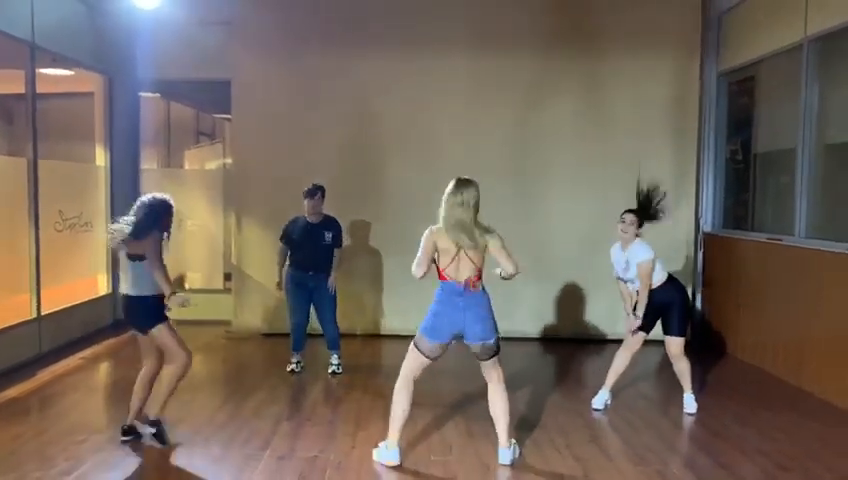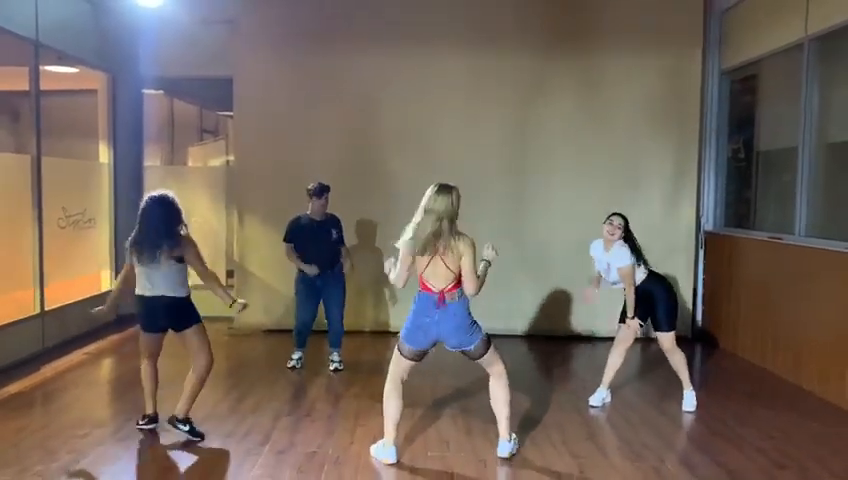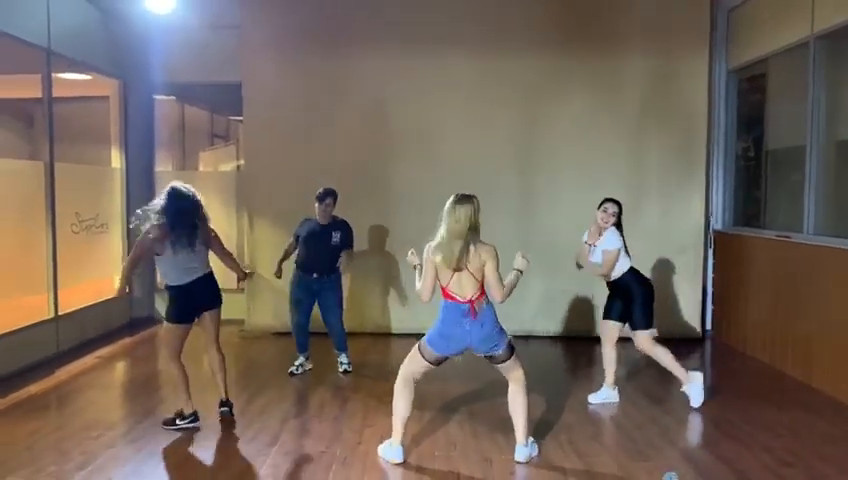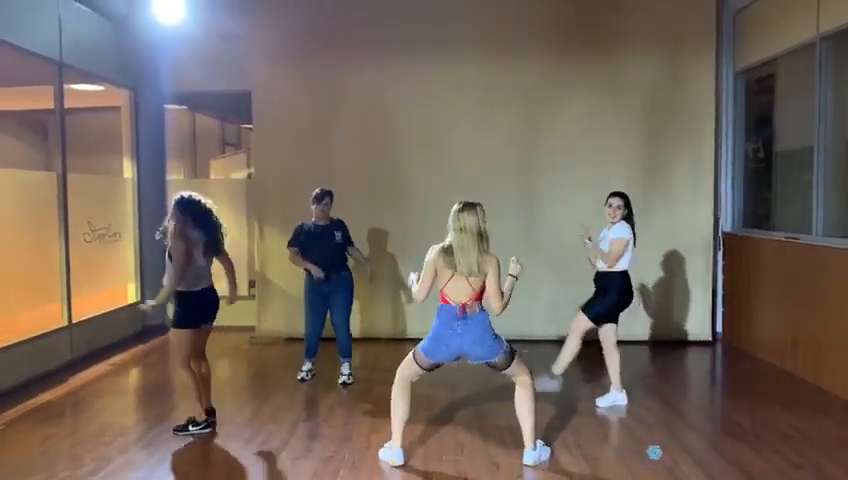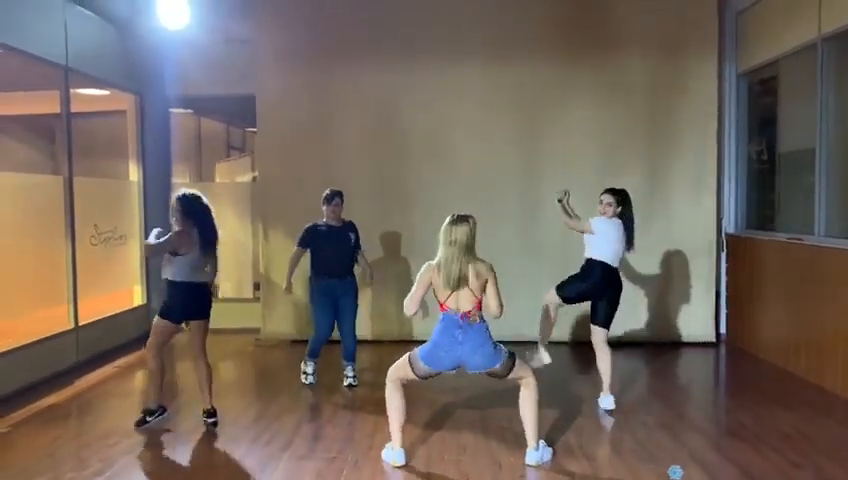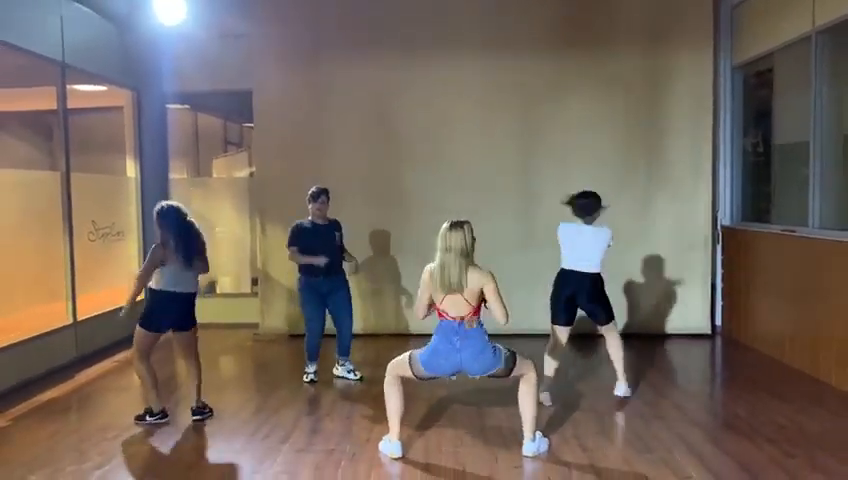
dt=0.4s
person 1, frame 1
left shoulder: (435, 234)
right shoulder: (487, 235)
left elbow: (418, 271)
right elbow: (511, 270)
left wrist: (435, 261)
right wrist: (502, 273)
left hip: (445, 308)
right hip: (477, 308)
left knee: (407, 376)
right knee: (495, 378)
left ankle: (390, 448)
right ankle: (505, 447)
person 1, frame 2
left shoulder: (413, 240)
right shoulder: (464, 243)
left elbow: (398, 282)
right elbow: (472, 289)
left wrist: (390, 269)
right wrist: (487, 261)
left hip: (422, 317)
right hip: (456, 320)
left knee: (395, 377)
right knee: (497, 371)
left ankle: (388, 446)
right ankle: (505, 441)
person 1, frame 3
left shoulder: (433, 250)
right shoulder: (487, 251)
left elbow: (425, 296)
right elbow: (498, 296)
left wrist: (417, 267)
right wrist: (518, 271)
left hip: (450, 326)
right hip: (484, 326)
left knee: (406, 374)
right knee: (516, 376)
left ankle: (394, 446)
right ankle: (523, 446)
person 1, frame 4
left shoulder: (436, 253)
right shoulder: (490, 261)
left elbow: (419, 295)
right elbow: (497, 308)
left wrist: (413, 281)
right wrist: (513, 276)
left hip: (444, 332)
right hip: (478, 333)
left knee: (403, 377)
right knee: (522, 377)
left ankle: (394, 450)
right ankle: (531, 450)
person 1, frame 5
left shoulder: (431, 269)
right shoulder: (485, 269)
left elbow: (409, 310)
right elbow: (496, 311)
left wrist: (423, 290)
left hip: (443, 344)
right hip: (479, 345)
left knee: (394, 377)
right knee: (527, 378)
left ankle: (396, 450)
right ankle: (534, 450)
person 1, frame 6
left shoulder: (431, 272)
right shoulder: (483, 276)
left elbow: (421, 312)
right elbow: (503, 318)
left hip: (442, 352)
right hip: (478, 352)
left knee: (393, 371)
right knee: (528, 371)
left ankle: (393, 442)
right ankle: (530, 441)
person 2, frame 1
left shoulder: (131, 236)
right shoulder: (151, 237)
right elbow: (156, 266)
left wrist: (165, 295)
right wrist: (171, 294)
left hip: (137, 304)
right hip: (144, 306)
left knee: (153, 362)
right knee: (182, 357)
left ankle: (132, 424)
right ankle: (150, 416)
person 2, frame 2
left shoulder: (136, 243)
right shoulder: (181, 239)
left elbow: (125, 279)
right elbow: (204, 273)
left wrist: (109, 306)
right wrist: (230, 300)
left hip: (149, 306)
right hip: (178, 306)
left knee: (148, 358)
right knee: (204, 360)
left ankle: (150, 415)
right ankle: (180, 417)
person 2, frame 3
left shoulder: (155, 232)
right shoulder: (201, 228)
left elbow: (132, 262)
right elbow: (224, 253)
left wrist: (122, 287)
right wrist: (241, 273)
left hip: (181, 296)
right hip: (208, 290)
left knee: (171, 355)
right knee: (213, 347)
left ankle: (188, 412)
right ankle: (224, 402)
person 2, frame 4
left shoulder: (180, 237)
right shoulder: (208, 235)
left elbow: (177, 275)
right elbow: (227, 262)
left wrist: (157, 301)
right wrist: (233, 289)
left hip: (189, 302)
right hip: (209, 300)
left knee: (184, 363)
right knee: (198, 355)
left ankle: (201, 419)
right ankle: (207, 409)
person 2, frame 5
left shoulder: (180, 235)
right shoulder: (205, 234)
left elbow: (149, 251)
right elbow: (212, 266)
left wrist: (154, 235)
left hip: (179, 296)
right hip: (201, 295)
left knee: (153, 350)
right knee: (199, 354)
left ankle: (155, 407)
right ankle: (208, 410)
person 2, frame 6
left shoulder: (162, 246)
right shoulder: (195, 242)
left elbow: (143, 276)
right elbow: (204, 268)
left wrist: (128, 305)
left hip: (161, 303)
right hip: (185, 305)
left knee: (140, 356)
right knee: (191, 357)
left ankle: (156, 410)
right ankle: (198, 405)
person 3, frame 1
left shoulder: (641, 250)
right shoulder: (615, 251)
left elbow: (645, 287)
right elbow: (623, 285)
left wrist: (639, 317)
right wrist: (629, 314)
left hip: (672, 297)
right hip: (646, 298)
left knee: (675, 353)
right knee: (629, 346)
left ankle: (688, 394)
right ankle: (605, 391)
person 3, frame 2
left shoulder: (621, 253)
right shoulder: (596, 246)
left elbow: (629, 287)
right elbow: (599, 273)
left wrist: (631, 317)
right wrist: (594, 286)
left hip: (658, 292)
right hip: (637, 295)
left knee: (668, 346)
right knee: (621, 342)
left ankle: (688, 391)
right ankle: (603, 390)
person 3, frame 3
left shoulder: (611, 236)
right shoulder: (591, 233)
left elbow: (605, 271)
right elbow: (581, 264)
left wrist: (585, 263)
right wrist: (589, 242)
left hip: (636, 289)
right hip: (618, 290)
left knee: (644, 344)
right knee: (607, 337)
left ankle: (689, 379)
right ankle: (609, 389)
person 3, frame 4
left shoulder: (622, 229)
right shoulder: (608, 230)
left elbow: (610, 261)
right elbow: (597, 263)
left wrist: (589, 242)
right wrist: (589, 245)
left hip: (615, 288)
right hip: (609, 289)
left knee: (576, 328)
right knee: (608, 341)
left ankle: (554, 375)
right ankle: (617, 392)
person 3, frame 5
left shoulder: (601, 224)
right shoulder: (620, 227)
left elbow: (572, 224)
right elbow: (584, 223)
left wrist: (562, 206)
right wrist: (566, 205)
left hip: (593, 276)
right hip: (612, 283)
left knee: (549, 301)
right knee: (600, 341)
left ankle: (541, 351)
right ankle: (606, 395)
person 3, frame 6
left shoulder: (563, 229)
right shoulder: (604, 233)
left hip: (564, 283)
right hip: (590, 285)
left knee: (557, 340)
right knee: (611, 332)
left ankle: (544, 391)
right ankle: (621, 383)
person 4, frame 1
left shoulder: (332, 224)
right shoulder: (294, 224)
left elbow: (337, 252)
right elbow: (283, 249)
left wrist: (333, 275)
right wrist: (280, 275)
left hip: (323, 279)
right hip: (297, 278)
left knee: (328, 320)
right knee: (298, 320)
left ankle: (335, 357)
right ankle: (296, 357)
person 4, frame 2
left shoulder: (334, 222)
right shoulder: (297, 224)
left elbow: (340, 245)
right elbow: (289, 251)
left wrist: (346, 258)
right wrist: (303, 266)
left hip: (333, 277)
right hip: (307, 278)
left knee: (335, 317)
right knee: (304, 319)
left ankle: (335, 355)
right ankle: (297, 353)
person 4, frame 3
left shoulder: (342, 226)
right shoulder: (305, 224)
left elbow: (348, 252)
right elbow: (292, 245)
left wrist: (345, 259)
right wrist: (279, 263)
left hip: (329, 281)
right hip: (302, 280)
left knee: (334, 322)
right knee: (298, 322)
left ankle: (343, 356)
right ankle: (303, 358)
person 4, frame 4
left shoulder: (339, 225)
right shoulder: (302, 229)
left elbow: (350, 248)
right elbow: (292, 254)
left wrist: (365, 263)
right wrist: (310, 266)
left hip: (340, 282)
right hip: (315, 284)
left knee: (341, 325)
right knee: (312, 327)
left ankle: (345, 366)
right ankle: (308, 364)
person 4, frame 5
left shoulder: (350, 228)
right shoulder: (313, 230)
left elbow: (357, 252)
right elbow: (297, 253)
left wrist: (367, 268)
right wrist: (288, 279)
left hip: (347, 285)
right hip: (322, 285)
left knee: (348, 329)
right knee: (323, 329)
left ankle: (349, 369)
right ankle: (309, 363)
person 4, frame 6
left shoulder: (335, 225)
right shoulder: (300, 228)
right elbow: (293, 255)
left wrist: (351, 259)
right wrist: (314, 260)
left hip: (337, 282)
right hip: (310, 284)
left knee: (345, 323)
right knee: (315, 327)
left ankle: (343, 365)
right ankle: (311, 367)
